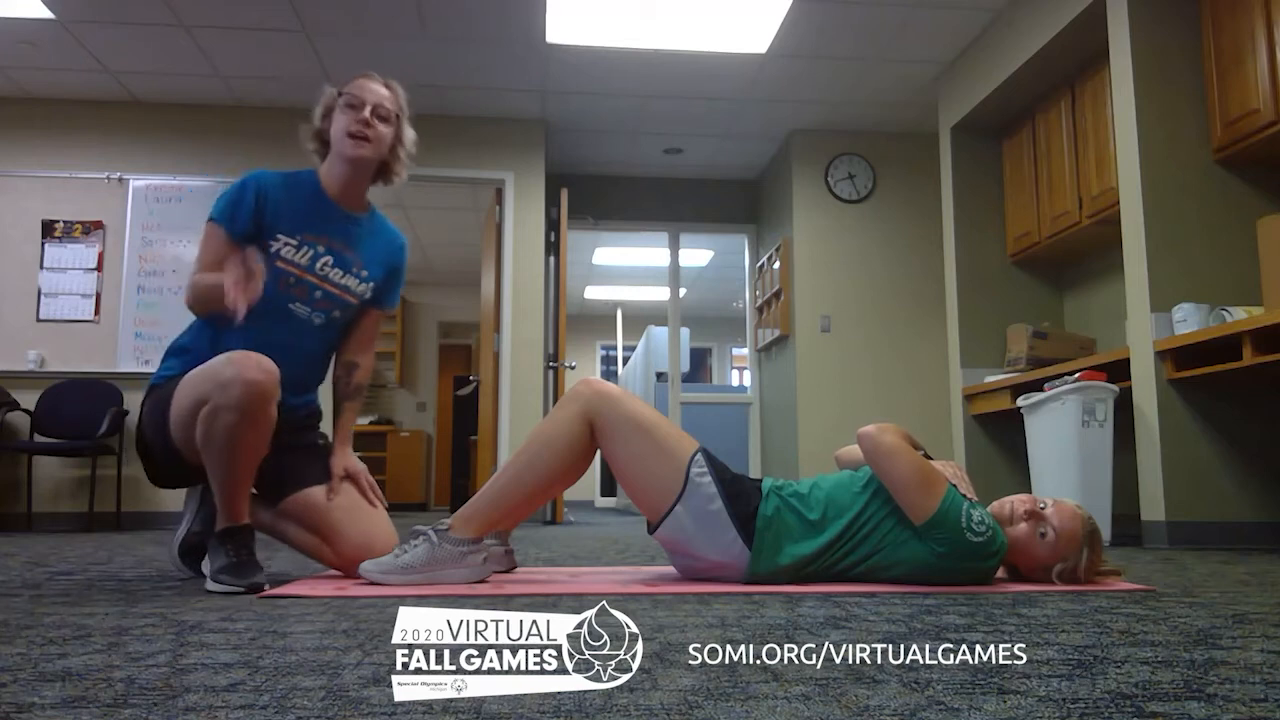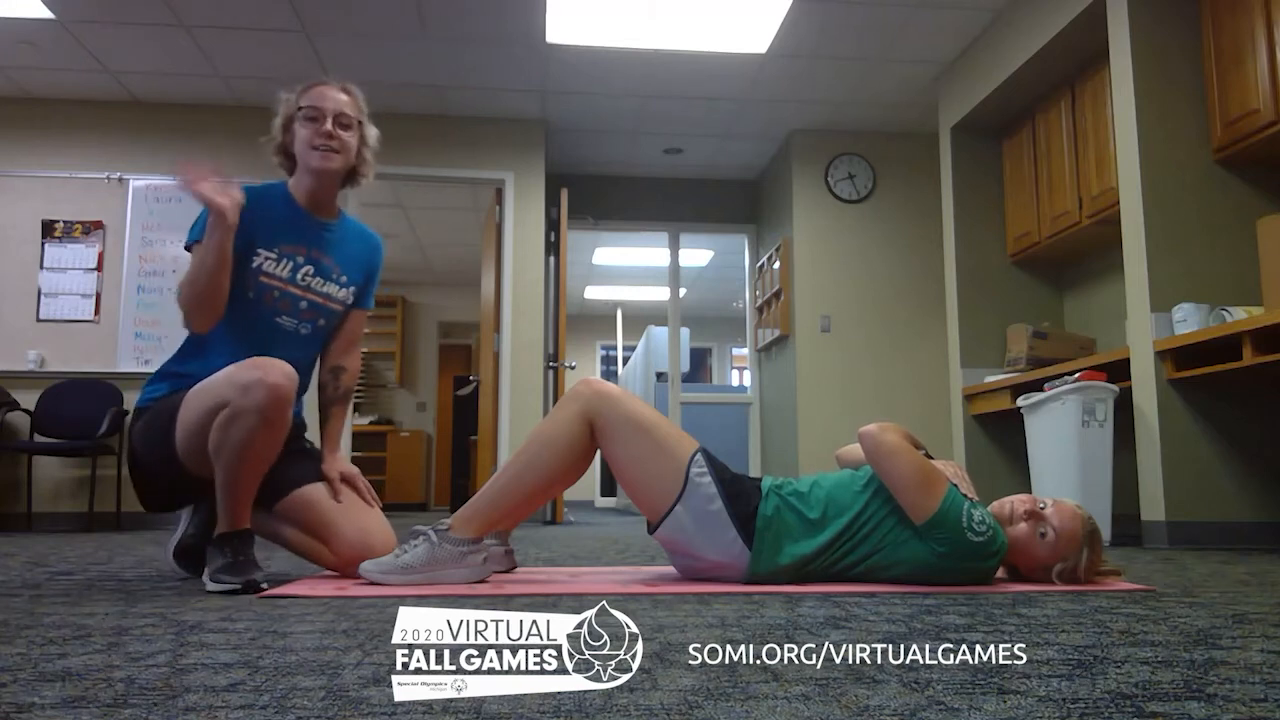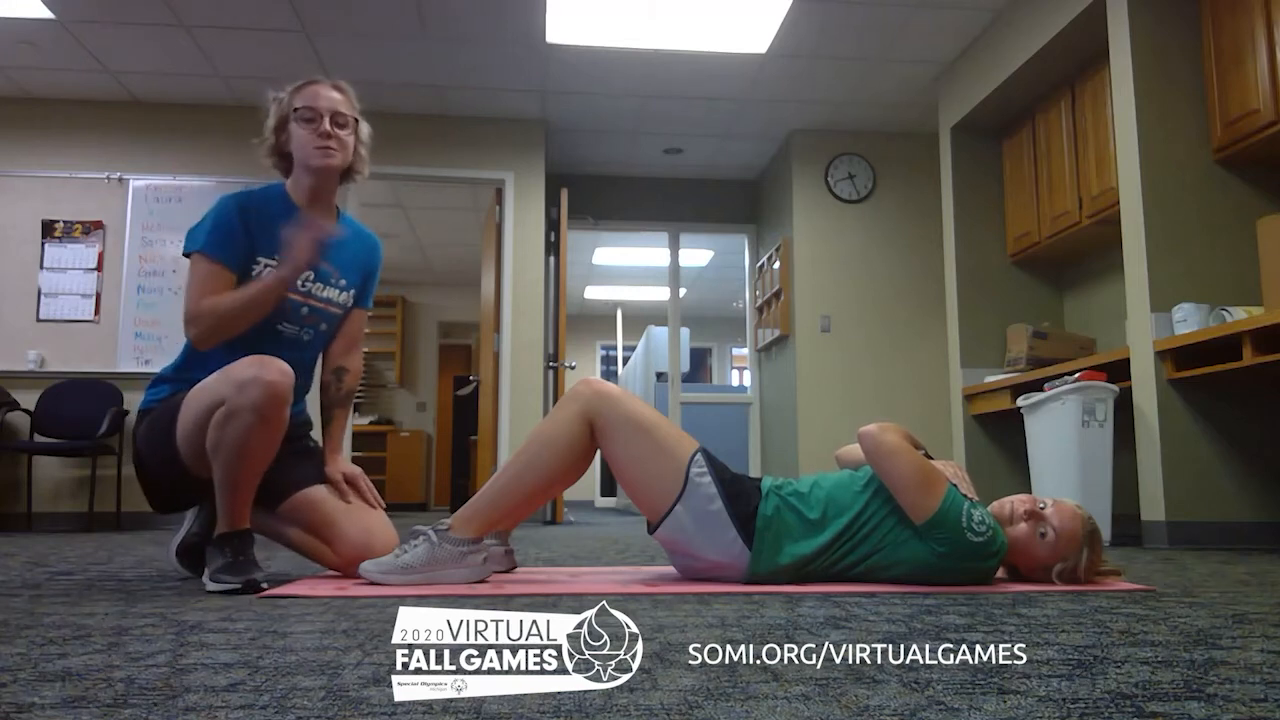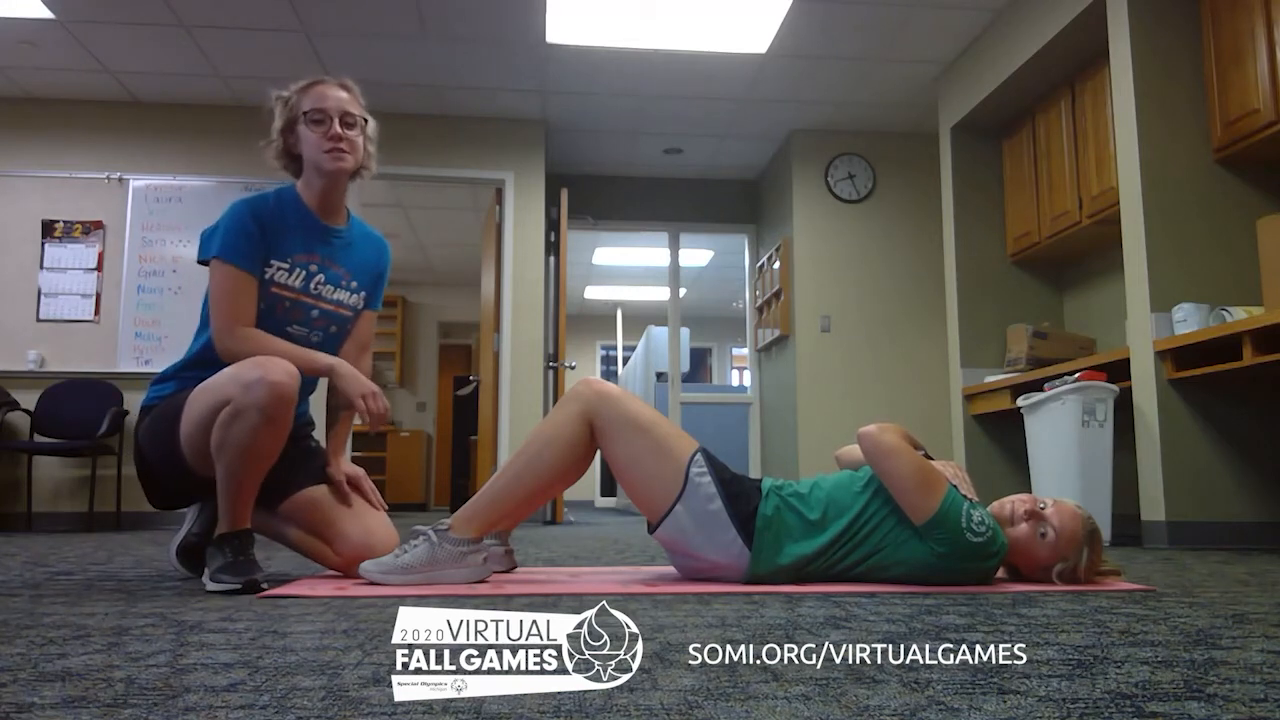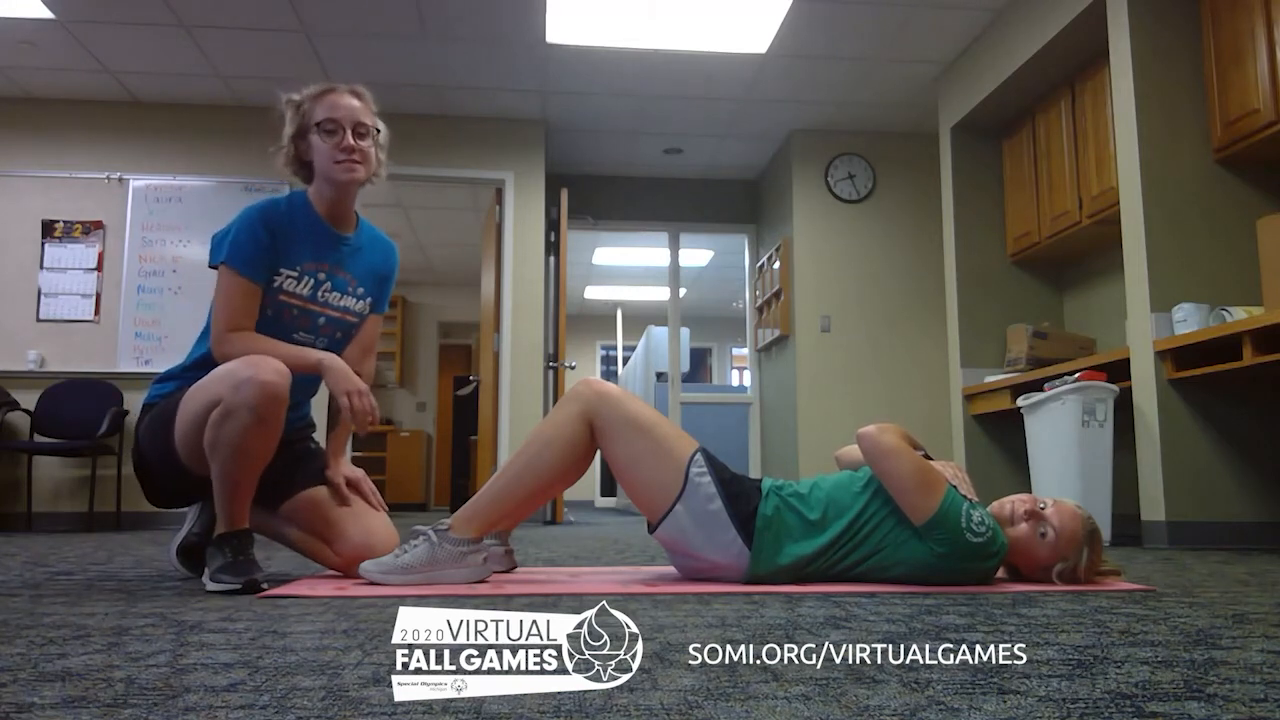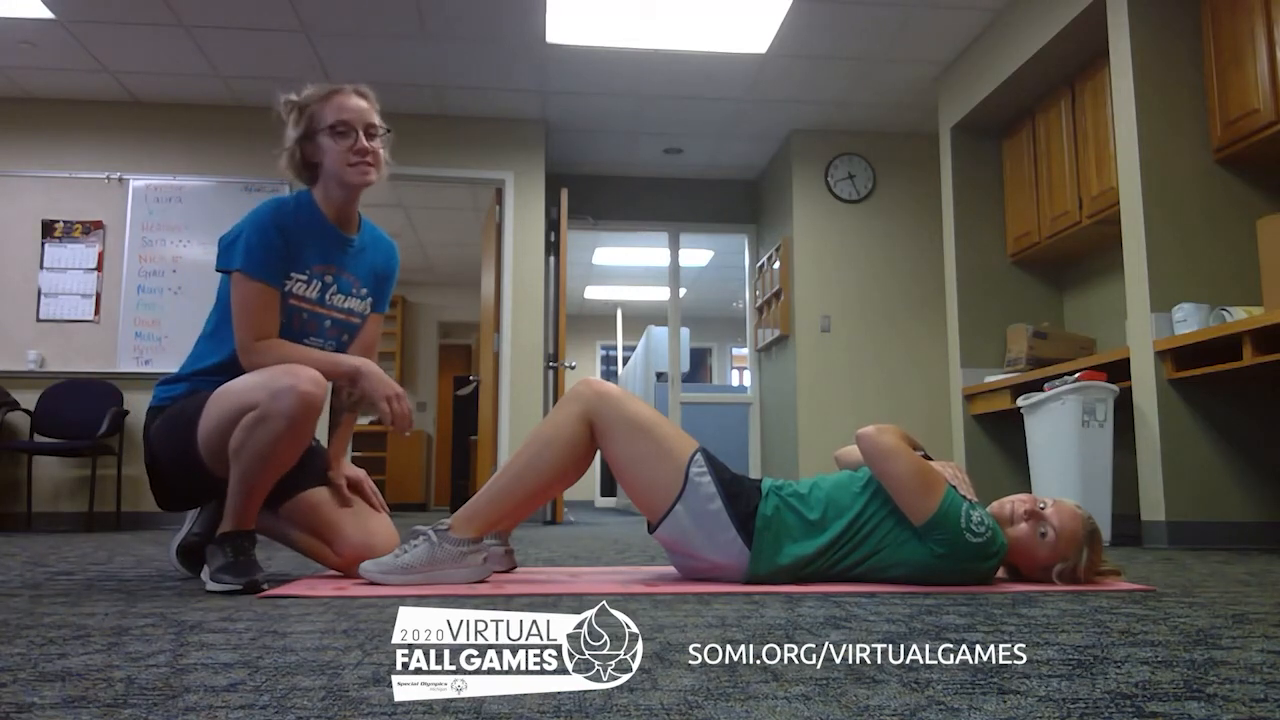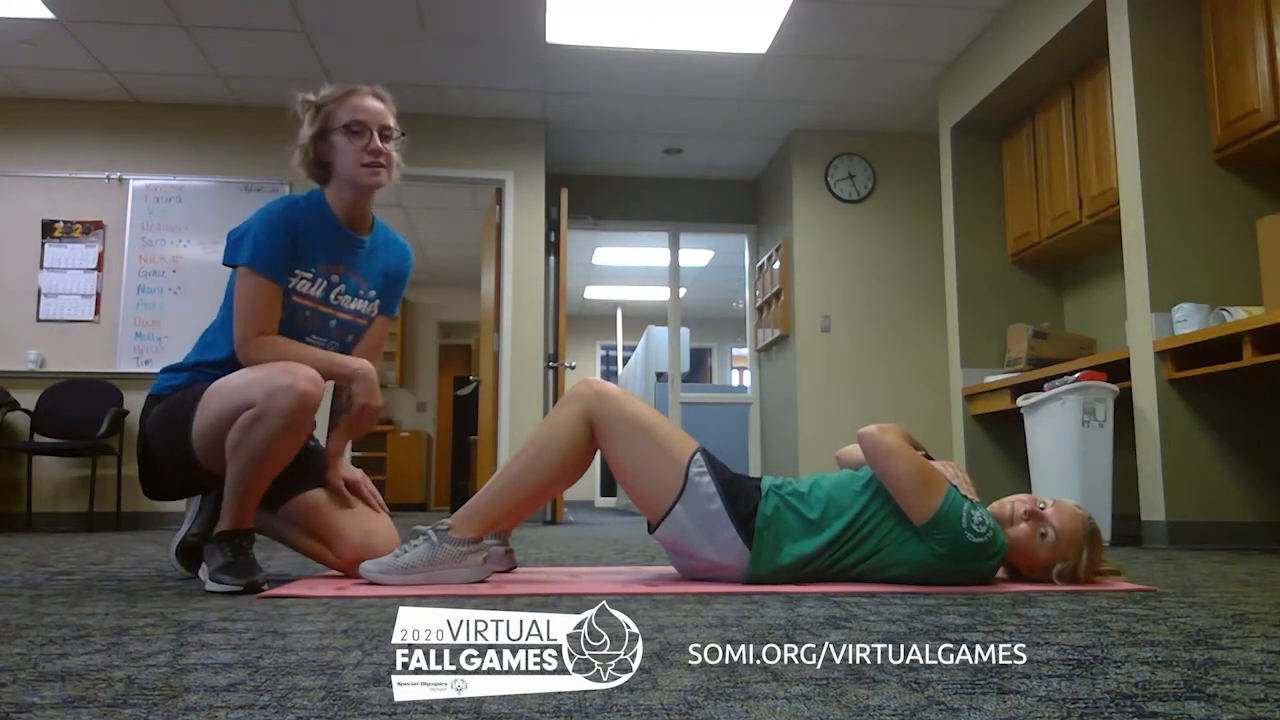
dt=0.5s
person 1, frame 1
left shoulder: (970, 537)
right shoulder: (970, 532)
left elbow: (874, 438)
right elbow: (853, 459)
left wrist: (929, 467)
right wrist: (933, 467)
left hip: (740, 530)
right hip: (747, 527)
left knee: (594, 395)
right knee: (600, 409)
left ankle: (457, 541)
right ankle: (477, 540)
person 1, frame 2
left shoulder: (970, 538)
right shoulder: (968, 526)
left elbow: (876, 437)
right elbow: (853, 459)
left wrist: (925, 464)
right wrist: (932, 466)
left hip: (740, 530)
right hip: (745, 526)
left knee: (593, 396)
right knee: (601, 408)
left ankle: (455, 542)
right ankle: (474, 541)
person 1, frame 3
left shoulder: (970, 537)
right shoulder: (969, 536)
left elbow: (874, 437)
right elbow: (853, 459)
left wrist: (925, 462)
right wrist: (931, 465)
left hip: (740, 530)
right hip: (746, 525)
left knee: (593, 396)
right knee: (599, 409)
left ankle: (454, 542)
right ankle: (477, 540)
person 1, frame 4
left shoulder: (970, 538)
right shoulder: (970, 537)
left elbow: (874, 438)
right elbow: (850, 460)
left wrist: (926, 463)
right wrist: (932, 466)
left hip: (739, 530)
right hip: (744, 528)
left knee: (593, 396)
right knee: (601, 410)
left ankle: (455, 542)
right ankle: (475, 541)
person 1, frame 5
left shoulder: (971, 537)
right shoulder: (971, 531)
left elbow: (874, 439)
right elbow: (855, 459)
left wrist: (926, 463)
right wrist: (932, 464)
left hip: (739, 529)
right hip: (745, 525)
left knee: (593, 395)
right knee: (599, 409)
left ankle: (455, 541)
right ankle: (478, 540)
person 1, frame 6
left shoulder: (969, 539)
right shoulder: (968, 533)
left elbow: (873, 439)
right elbow: (851, 460)
left wrist: (924, 463)
right wrist: (931, 466)
left hip: (738, 529)
right hip: (744, 527)
left knee: (592, 397)
right knee: (600, 408)
left ankle: (454, 542)
right ankle: (476, 541)
person 1, frame 7
left shoulder: (969, 537)
right shoulder: (971, 532)
left elbow: (874, 438)
right elbow: (855, 460)
left wrist: (924, 463)
right wrist: (933, 465)
left hip: (740, 530)
right hip: (746, 526)
left knee: (593, 396)
right knee: (600, 409)
left ankle: (455, 541)
right ankle: (473, 541)
person 2, frame 1
left shoulder: (389, 246)
right shoulder: (262, 192)
left elbow: (357, 353)
right elbow: (198, 292)
left wrist: (342, 445)
right wrist: (230, 286)
left hip: (290, 418)
right hip: (195, 394)
left knee: (373, 554)
right knee: (252, 370)
left ankle: (234, 505)
right ankle: (228, 528)
person 2, frame 2
left shoulder: (364, 248)
right shoulder: (245, 208)
left elbow: (343, 358)
right elbow: (199, 320)
left wrist: (331, 451)
right wrist: (222, 223)
left hip: (275, 435)
right hip: (176, 416)
left knee: (371, 551)
right knee: (269, 378)
left ankle: (220, 511)
right ankle: (226, 536)
person 2, frame 3
left shoulder: (363, 247)
right shoulder: (240, 214)
left elbow: (344, 359)
right elbow: (201, 330)
left wrist: (333, 453)
right wrist: (290, 271)
left hip: (280, 433)
right hip: (182, 420)
left knee: (373, 550)
right knee: (265, 376)
left ankle: (229, 510)
right ankle: (228, 535)
person 2, frame 4
left shoulder: (373, 250)
right shoulder: (252, 217)
left elbow: (357, 363)
right elbow: (229, 338)
left wrist: (337, 453)
right wrist: (332, 366)
left hip: (283, 435)
right hip: (185, 418)
left knee: (375, 550)
right knee: (273, 377)
left ankle: (225, 510)
right ankle: (228, 536)
person 2, frame 5
left shoulder: (381, 253)
right shoulder: (263, 223)
left elbow: (358, 368)
right elbow: (227, 341)
left wrist: (336, 457)
right wrist: (323, 361)
left hip: (283, 434)
right hip: (187, 419)
left knee: (373, 550)
right knee: (263, 377)
left ankle: (233, 509)
right ankle: (227, 533)
person 2, frame 6
left shoulder: (380, 252)
right shoulder: (271, 224)
left elbow: (357, 370)
right elbow: (255, 351)
left wrist: (337, 457)
right wrist: (358, 367)
left hip: (282, 438)
right hip: (190, 420)
left knee: (374, 550)
right knee: (299, 387)
left ankle: (228, 510)
right ankle: (228, 532)
person 2, frame 7
left shoulder: (393, 254)
right shoulder: (281, 220)
left elbow: (361, 369)
right elbow: (253, 345)
left wrist: (335, 456)
right wrist: (353, 369)
left hip: (281, 435)
right hip: (191, 410)
left knee: (373, 552)
right knee: (296, 385)
left ankle: (228, 505)
right ankle: (226, 531)
